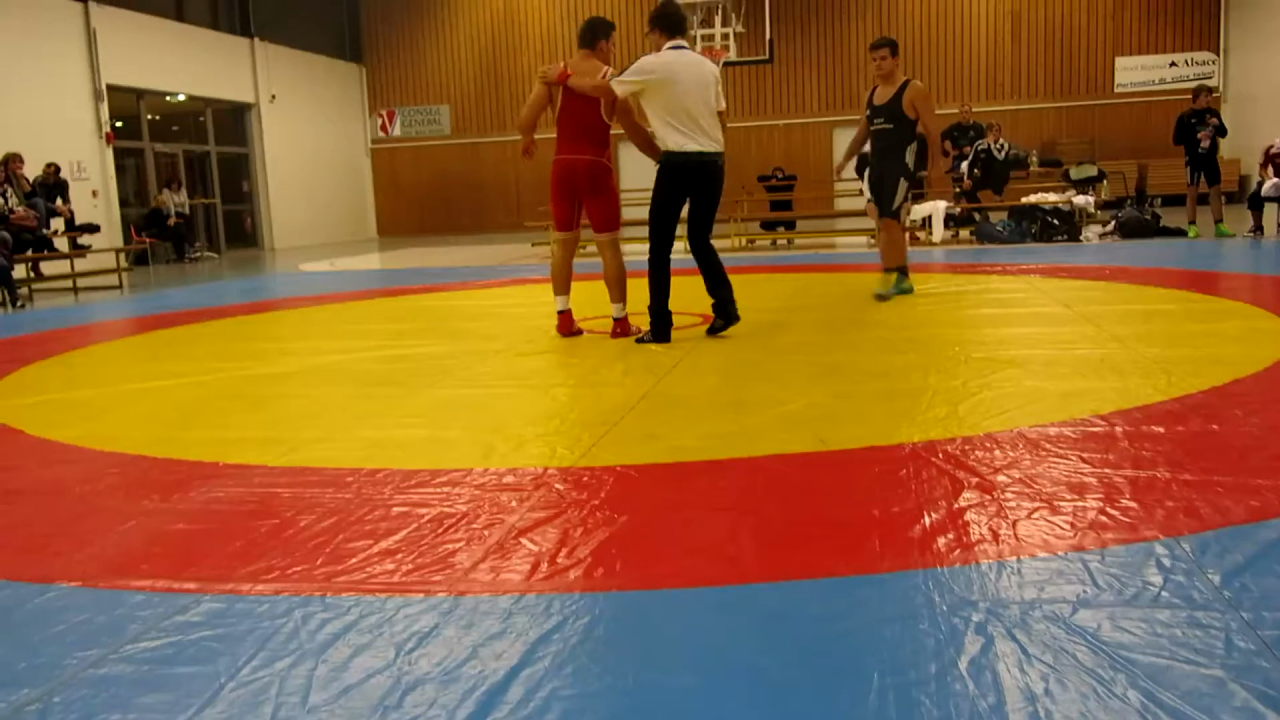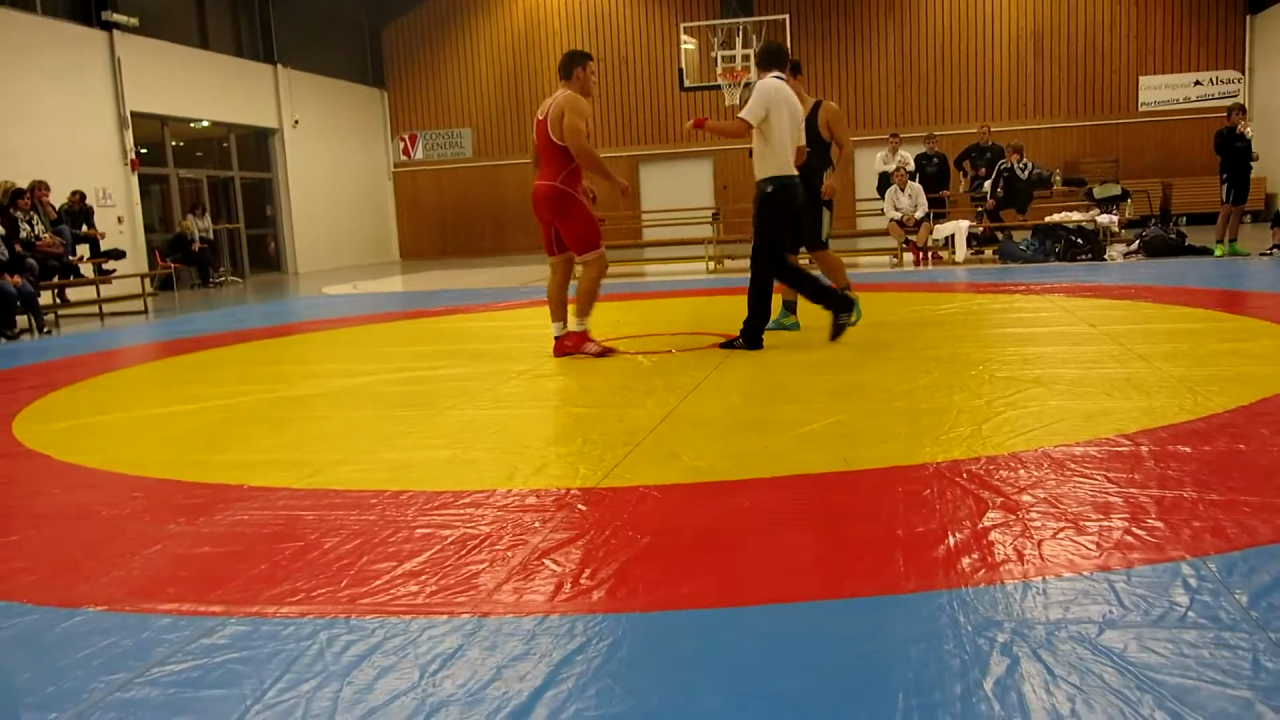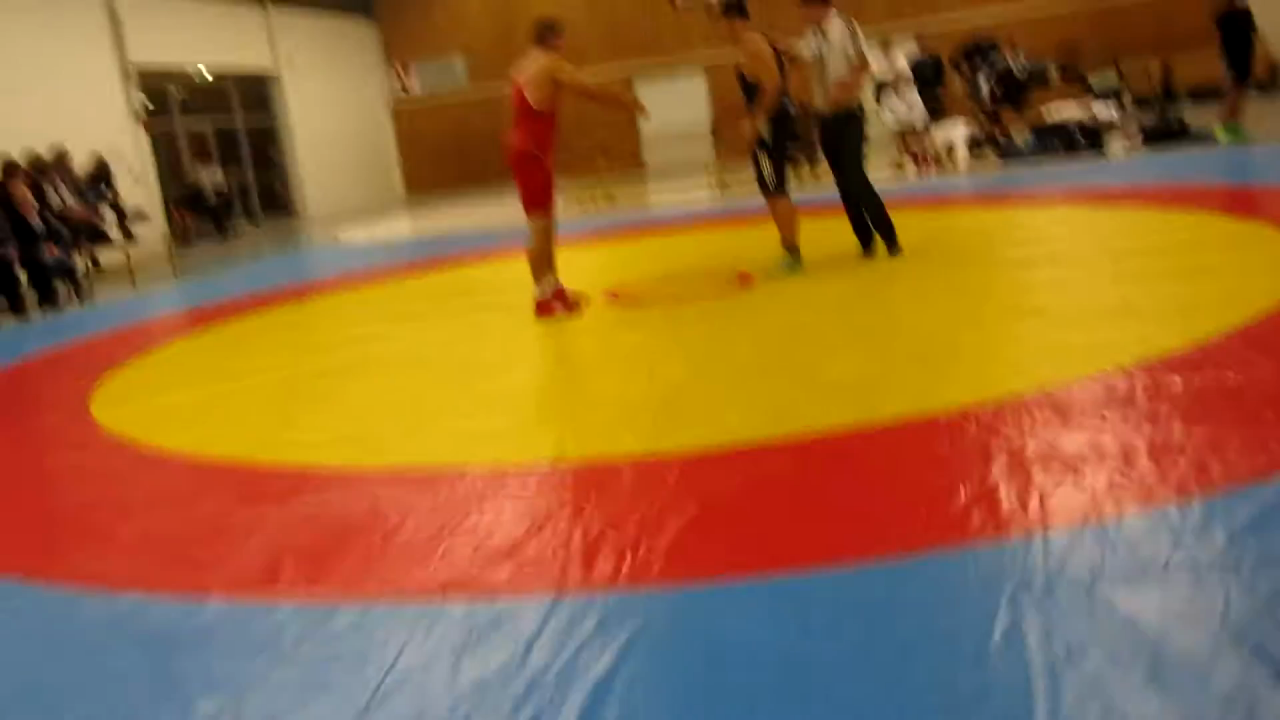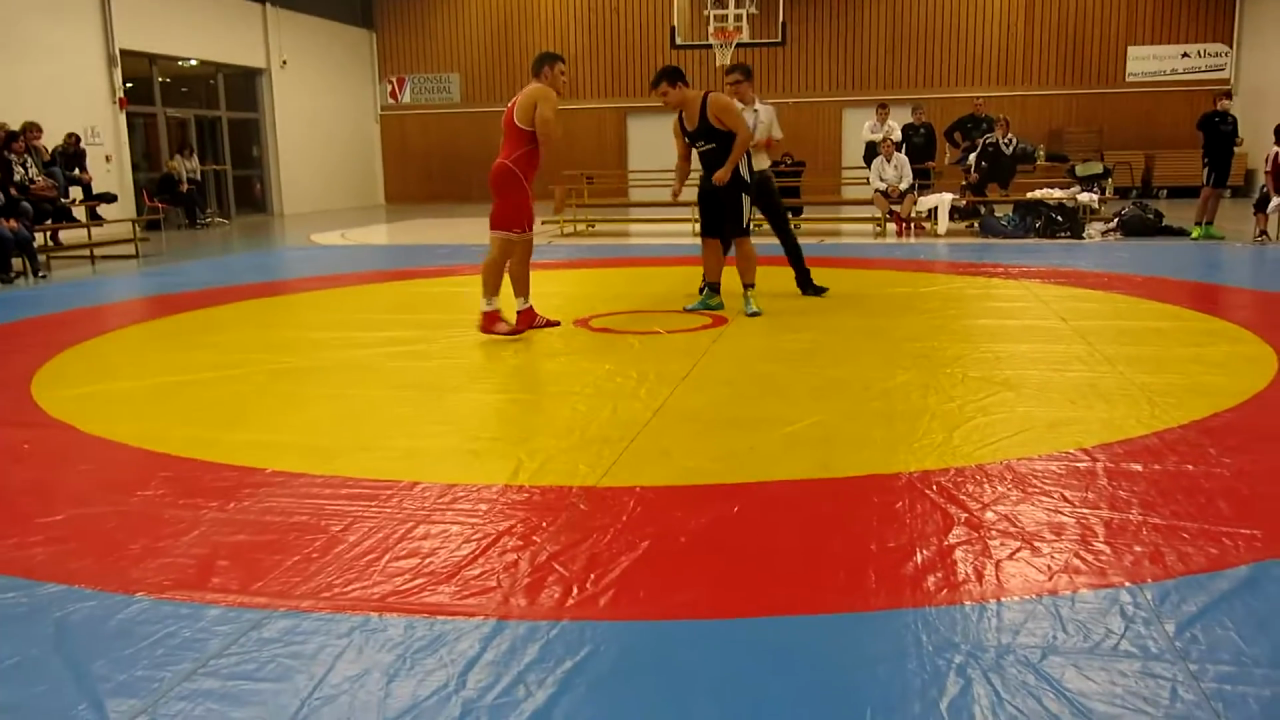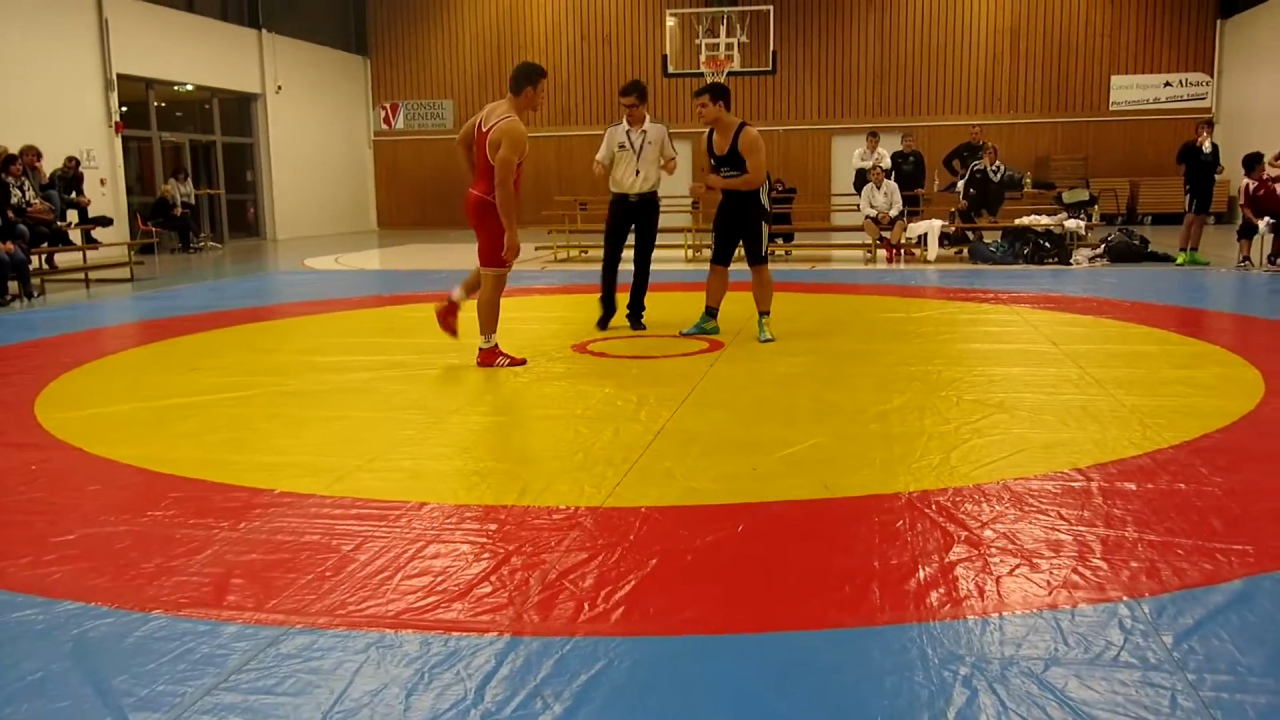
dt=1s
person 1, frame 1
right shoulder: (613, 79)
left elbow: (526, 120)
right elbow: (634, 131)
left wrist: (527, 141)
left hip: (563, 167)
right hip: (597, 169)
left knee: (563, 245)
right knee: (609, 246)
left ankle: (564, 316)
right ankle: (619, 321)
person 1, frame 2
left shoulder: (547, 106)
right shoulder: (575, 102)
right elbow: (581, 150)
right wrist: (614, 179)
left hip: (544, 192)
right hip: (563, 195)
left knee: (560, 268)
right knee: (595, 263)
left ankle: (562, 338)
right ankle: (579, 333)
person 1, frame 3
left shoulder: (524, 70)
right shoulder: (552, 66)
right elbow: (594, 92)
right wrist: (629, 102)
left hip: (526, 153)
right hip: (532, 156)
left knee: (545, 224)
right knee: (541, 226)
left ankle: (553, 290)
right ankle: (544, 299)
person 1, frame 4
left shoulder: (521, 99)
right shoulder: (544, 94)
right elbow: (547, 141)
right wrist: (557, 185)
left hip: (510, 175)
right hip: (512, 177)
left knee: (522, 246)
right knee: (505, 246)
left ankle: (525, 313)
right ankle: (489, 314)
person 1, frame 5
left shoulder: (492, 109)
right shoulder: (514, 129)
left elbow: (462, 142)
right elbow: (503, 184)
right wrist: (511, 231)
left hip: (479, 198)
right hip: (491, 206)
left knee: (496, 270)
right knee: (494, 279)
left ankle: (453, 301)
right ankle: (487, 351)
person 2, frame 1
left shoulder: (652, 65)
right shoulder: (709, 67)
left elbow: (602, 89)
right elbow: (722, 119)
left wrist: (564, 77)
left hip: (679, 163)
right hip: (713, 162)
left knee: (661, 244)
right knee: (701, 240)
left ankle: (660, 326)
right ankle: (725, 305)
person 2, frame 2
left shoulder: (766, 88)
right shoulder: (792, 98)
left elbow: (741, 128)
left wrist: (701, 123)
left hip: (774, 186)
right hip: (789, 184)
left knee: (772, 263)
right knee: (761, 261)
left ankle: (842, 304)
right ankle: (751, 334)
person 2, frame 3
left shoulder: (843, 28)
right shoulder: (812, 40)
left elbow: (861, 68)
left wrist: (845, 89)
left hip: (848, 114)
right hip: (826, 117)
left knee: (854, 175)
right knee: (844, 183)
left ankle: (886, 234)
right ankle: (866, 238)
person 2, frame 4
left shoulder: (767, 110)
left elbow: (776, 143)
left wrist: (764, 142)
left hip: (762, 177)
left knee: (784, 229)
left ankle: (805, 281)
person 2, frame 5
left shoulder: (659, 130)
right shoulder: (614, 132)
left elbow: (671, 160)
right elbow: (602, 164)
left wrist: (669, 165)
right wrist: (598, 168)
left hip: (648, 201)
right hip: (619, 200)
left knee: (642, 259)
right knee: (611, 256)
left ankle: (635, 312)
right ankle: (607, 307)
person 3, frame 1
left shoulder: (914, 90)
right shoulder: (872, 95)
left elbow: (931, 129)
right elbow: (862, 133)
left wrist: (936, 165)
right wrist: (846, 158)
left hip: (902, 164)
right hip: (877, 165)
left knee: (890, 219)
right knee: (885, 224)
left ankle: (888, 277)
right ankle: (902, 278)
person 3, frame 2
left shoulder: (827, 111)
left elbow: (846, 147)
left wrist: (836, 177)
left hip: (818, 190)
left knee: (818, 250)
right knee: (787, 253)
right ankle: (788, 313)
person 3, frame 3
left shoulder: (754, 47)
right shoulder: (762, 45)
left elbow: (774, 88)
left wrist: (754, 122)
left hip: (771, 125)
right hip: (775, 122)
left knee: (775, 192)
right knee: (774, 190)
left ankle: (792, 255)
right ankle: (789, 238)
person 3, frame 4
left shoulder: (716, 102)
right shoulder: (679, 122)
left elbow: (745, 133)
right elbow: (683, 160)
left wrist: (727, 168)
right wrist: (678, 182)
left hip: (735, 175)
right hip: (710, 178)
left knee: (740, 237)
right knee: (709, 238)
left ankle: (749, 294)
right ankle: (712, 295)
person 3, frame 5
left shoulder: (748, 136)
right shoulder: (708, 139)
left elbow: (756, 179)
left wrist: (721, 182)
right wrist: (704, 186)
left hip: (753, 206)
right hip: (728, 205)
left knee: (759, 266)
right knee: (717, 264)
left ankle: (764, 322)
right ankle: (709, 320)
